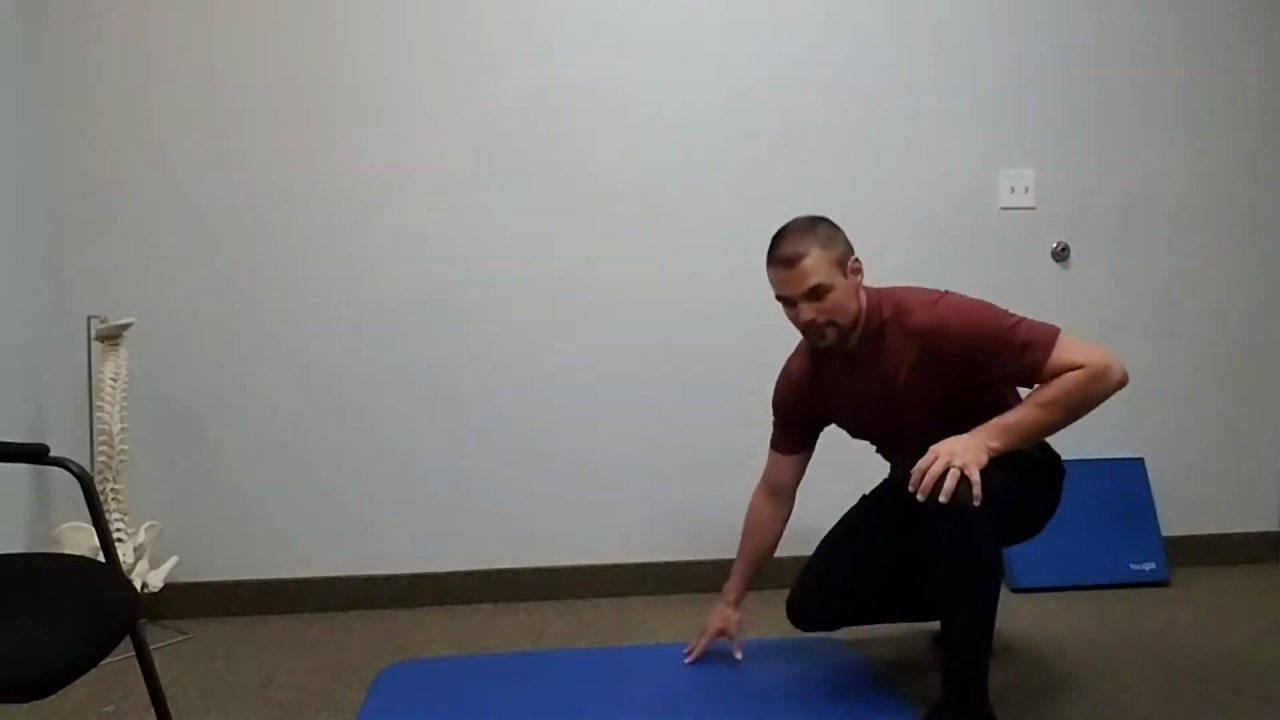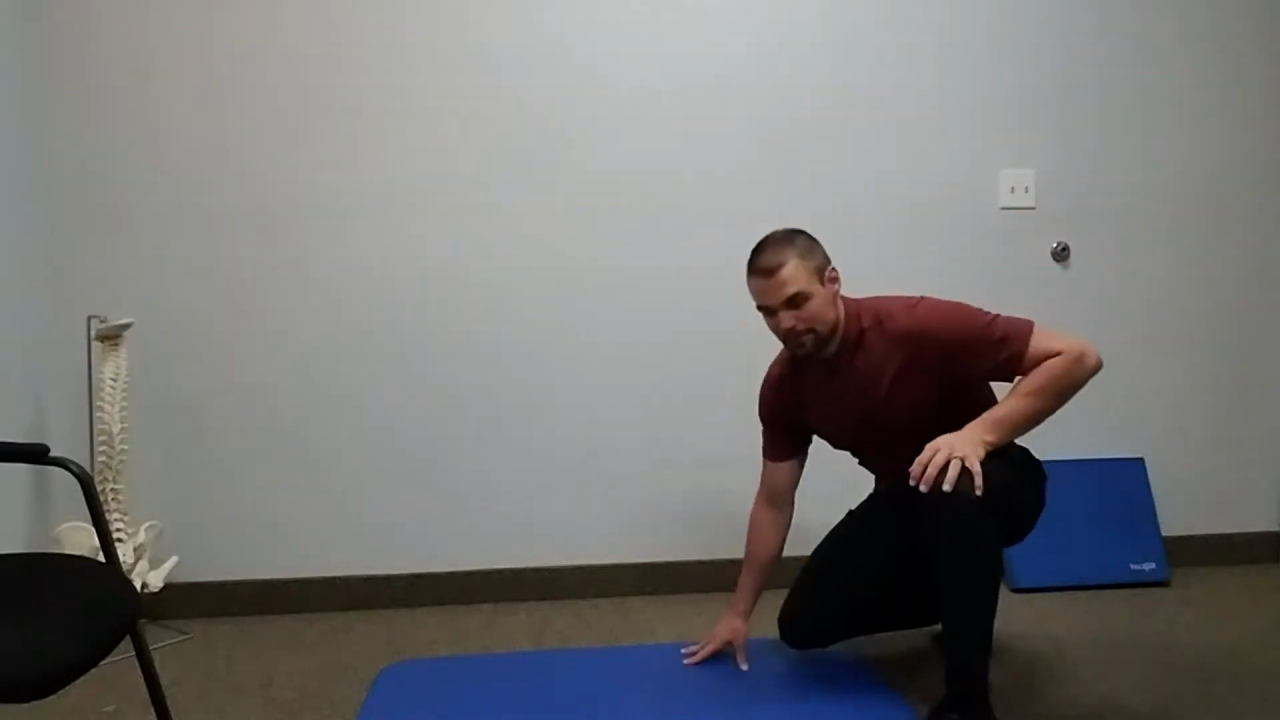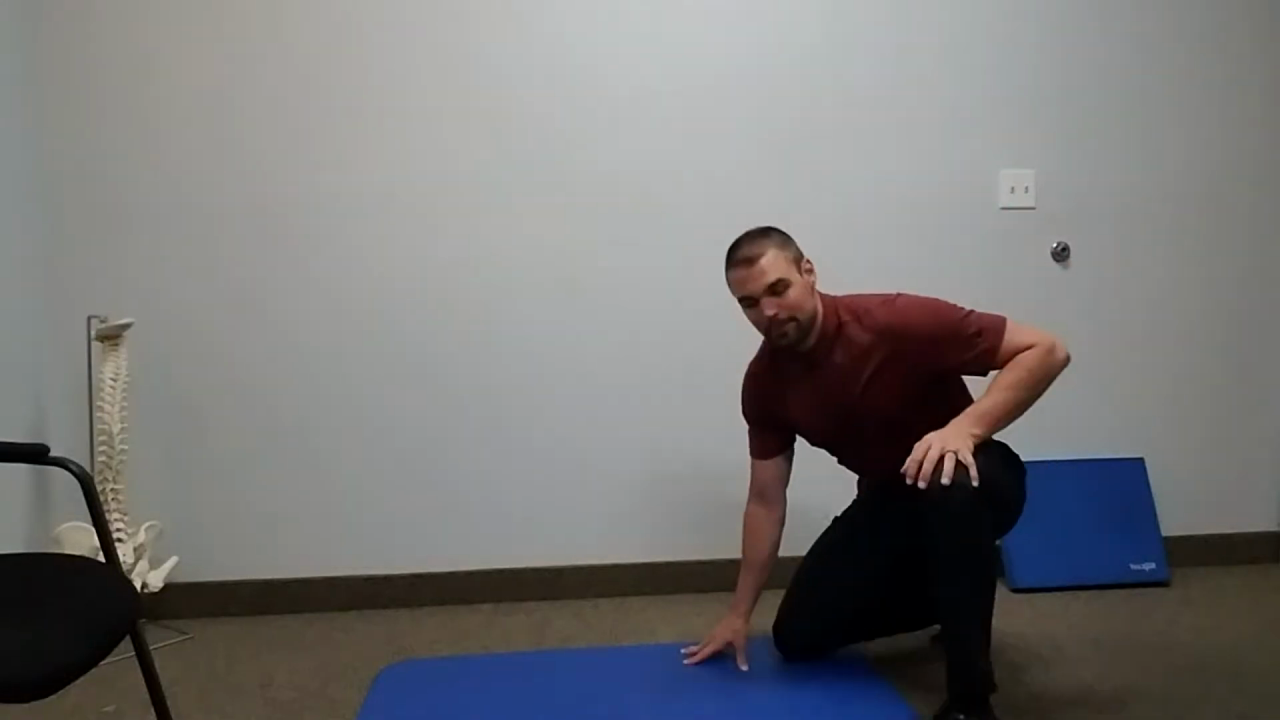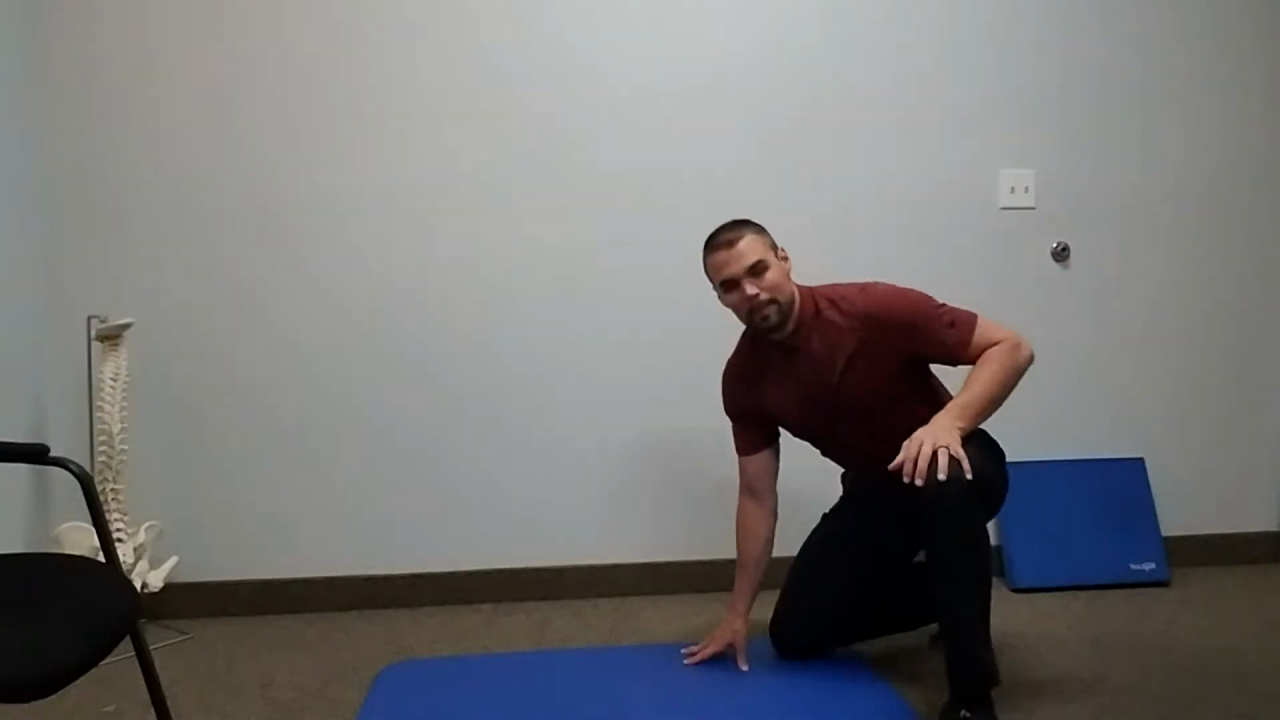
dt=0.1s
person 1, frame 1
left shoulder: (940, 324)
right shoulder: (802, 378)
left elbow: (1102, 370)
right elbow: (775, 493)
left wrist: (982, 440)
right wrist: (730, 601)
left hip: (1012, 478)
right hip: (921, 480)
left knee: (953, 494)
right knee: (813, 605)
right ankle: (965, 596)
person 1, frame 2
left shoulder: (919, 328)
right shoulder: (784, 387)
left elbow: (1077, 356)
right elbow: (774, 502)
left wrist: (977, 434)
right wrist: (738, 613)
left hip: (995, 480)
right hip: (903, 492)
left knee: (948, 494)
right knee: (805, 622)
right ankle: (957, 599)
person 1, frame 3
left shoulder: (898, 322)
right shoulder: (764, 384)
left elbow: (1045, 350)
right elbow: (766, 499)
left wrist: (964, 428)
right wrist: (739, 614)
left hip: (965, 476)
right hip: (888, 497)
left knee: (950, 487)
right knee: (801, 633)
right ankle: (952, 594)
person 1, frame 4
left shoulder: (872, 310)
right shoulder: (742, 377)
left elbow: (1010, 347)
right elbow: (757, 496)
left wrist: (949, 423)
right wrist: (737, 615)
left hip: (950, 467)
right hip: (870, 491)
left knee: (940, 483)
right knee: (795, 634)
right ankle: (940, 589)
